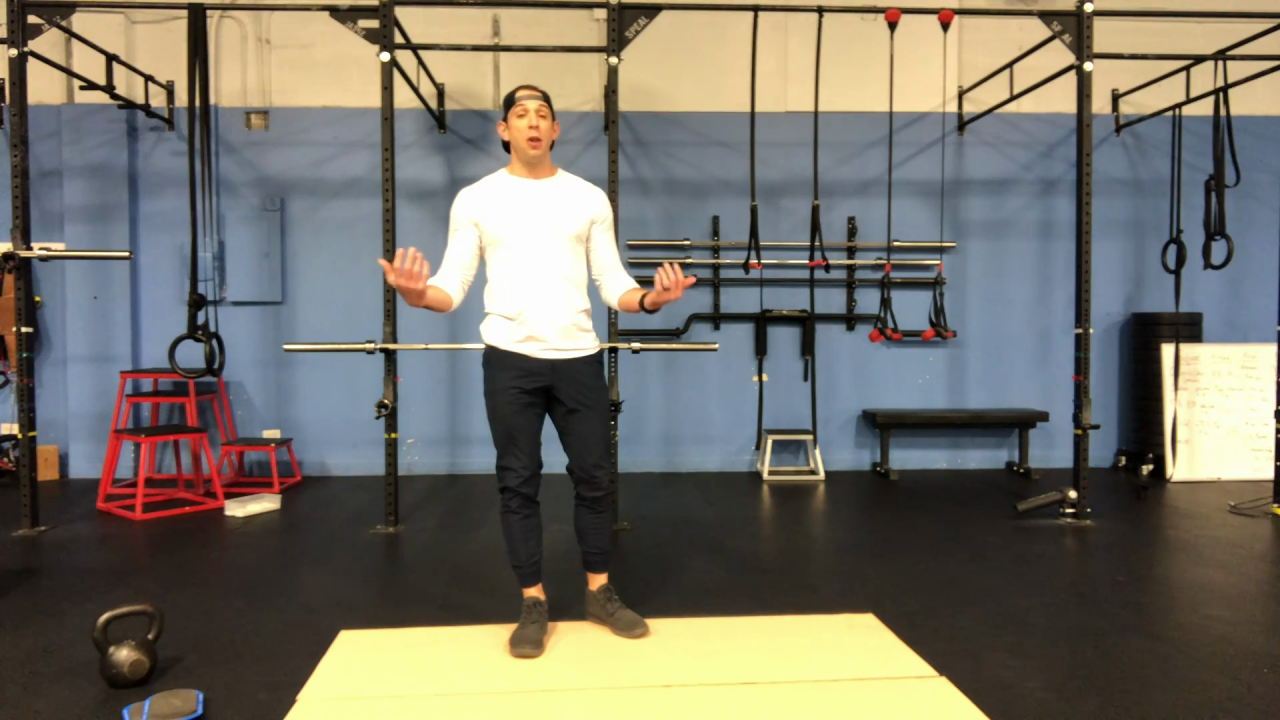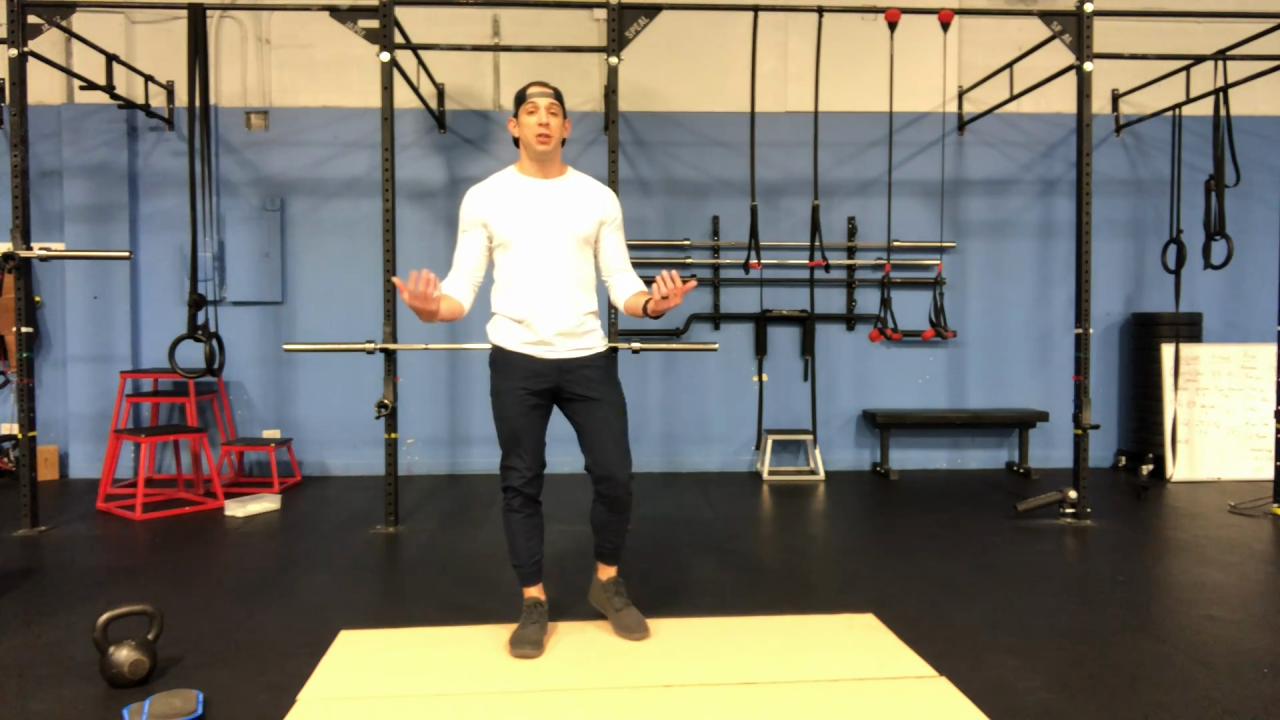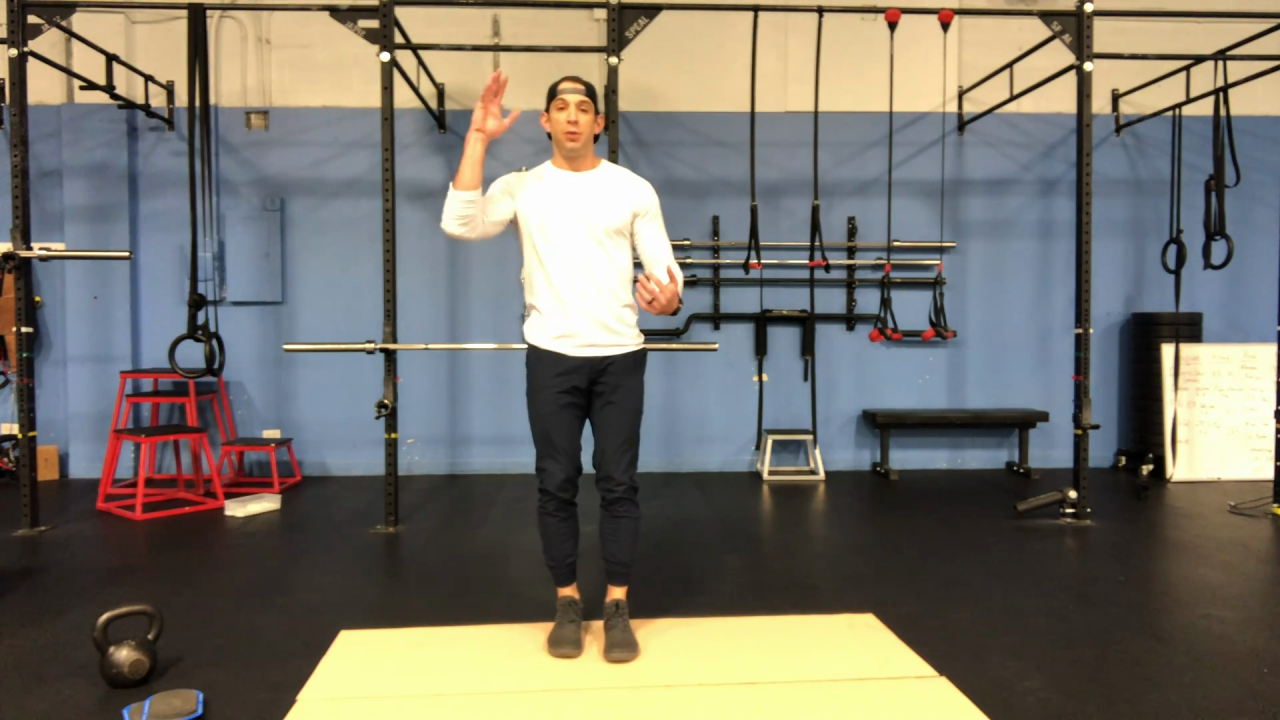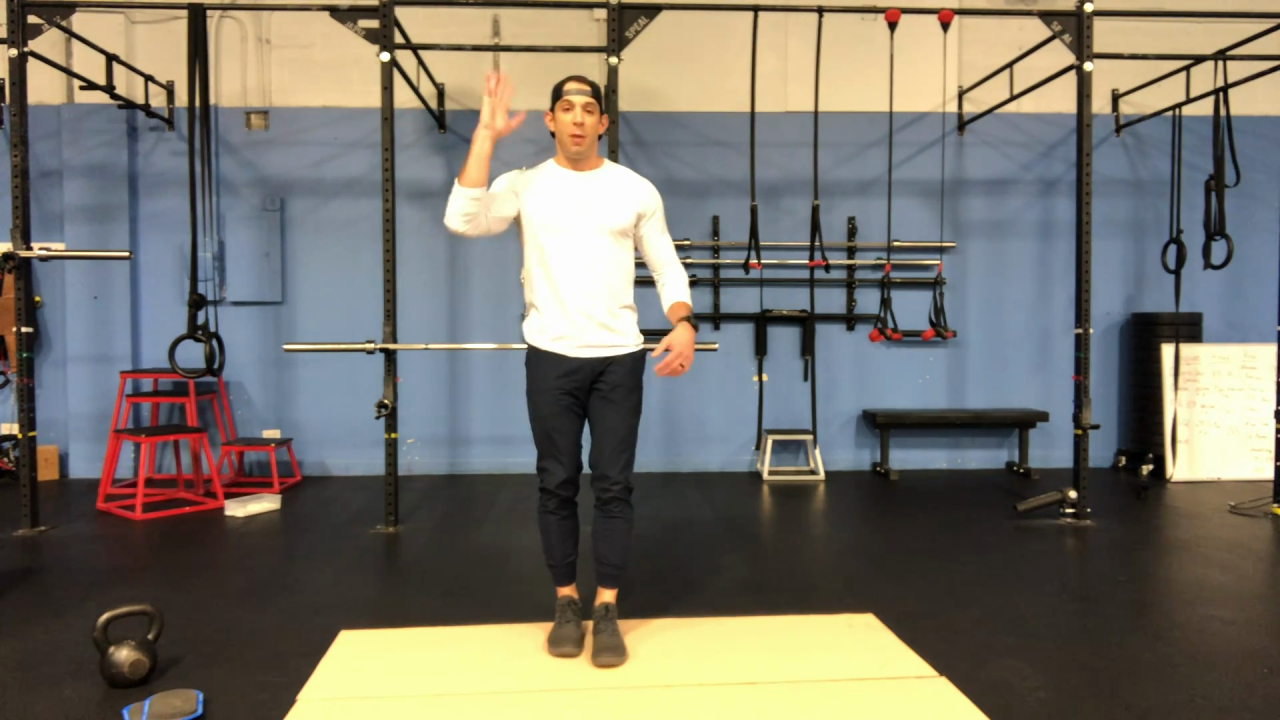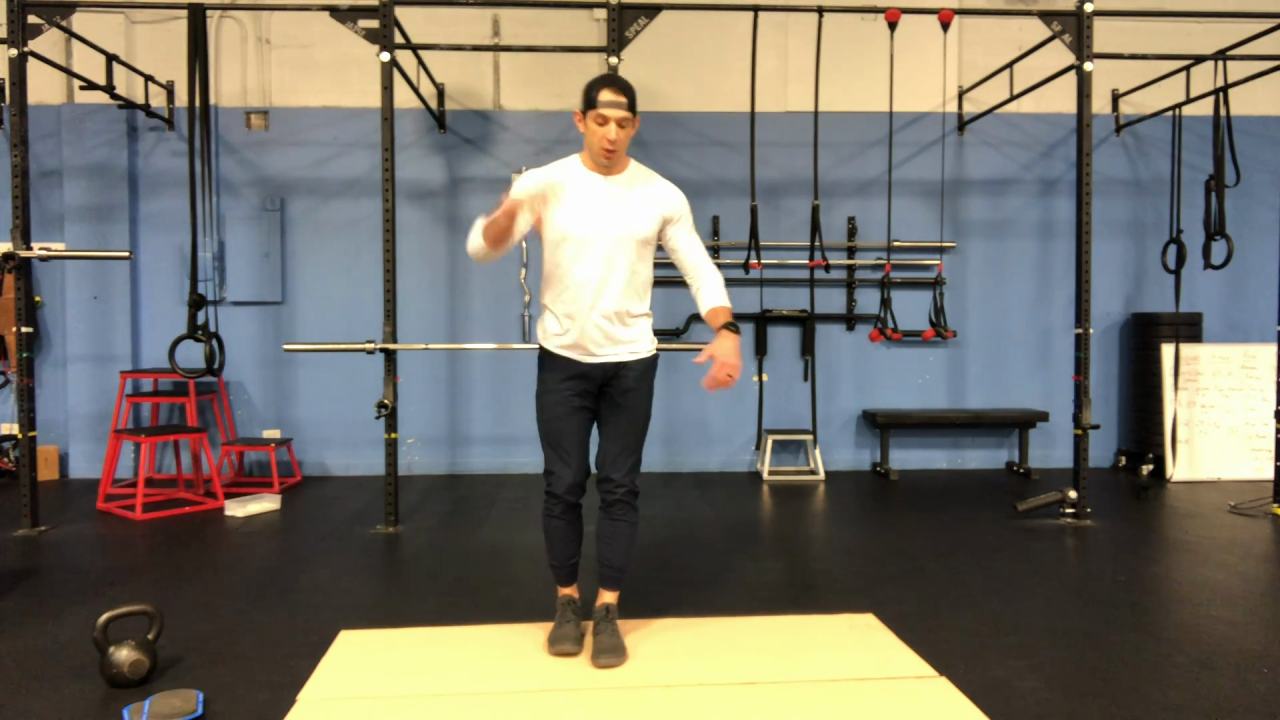
dt=1s
person 1, frame 1
left shoulder: (589, 197)
right shoulder: (475, 198)
left elbow: (611, 281)
right elbow: (453, 286)
left wrist: (651, 298)
right wrist: (419, 293)
left hip: (578, 357)
right hip: (510, 359)
left knee: (594, 478)
right knee: (518, 483)
left ankle: (600, 593)
right ankle: (534, 604)
person 1, frame 2
left shoulder: (598, 197)
right shoulder: (484, 197)
left elbow: (619, 279)
right elbow: (464, 281)
left wrist: (651, 305)
right wrist: (436, 306)
left hip: (588, 358)
right hip: (517, 359)
left knee: (613, 475)
right knee: (521, 484)
left ankle: (607, 583)
right ankle: (533, 603)
person 1, frame 3
left shoulder: (634, 189)
right shoulder: (521, 187)
left elbow: (663, 265)
right elbow: (460, 223)
left wrist: (670, 297)
right wrist: (478, 137)
left hip: (620, 357)
right hip: (552, 358)
left knee: (618, 483)
right knee: (556, 484)
left ankle: (617, 608)
right ankle: (567, 605)
person 1, frame 4
left shoulder: (636, 189)
right shoulder: (523, 185)
left elbow: (667, 267)
right elbow: (462, 220)
left wrist: (684, 324)
right wrist: (486, 134)
left hip: (619, 357)
right hip: (551, 358)
left knee: (613, 484)
right knee: (557, 483)
left ankle: (606, 610)
right ankle: (567, 604)
person 1, frame 5
left shoulder: (660, 194)
right shoulder: (544, 182)
left elbow: (700, 269)
right elbow: (479, 247)
left wrist: (725, 330)
right wrist: (513, 209)
left hip: (631, 363)
right hip: (562, 361)
left knee: (618, 487)
right knee: (562, 485)
left ankle: (606, 612)
right ankle: (567, 602)
